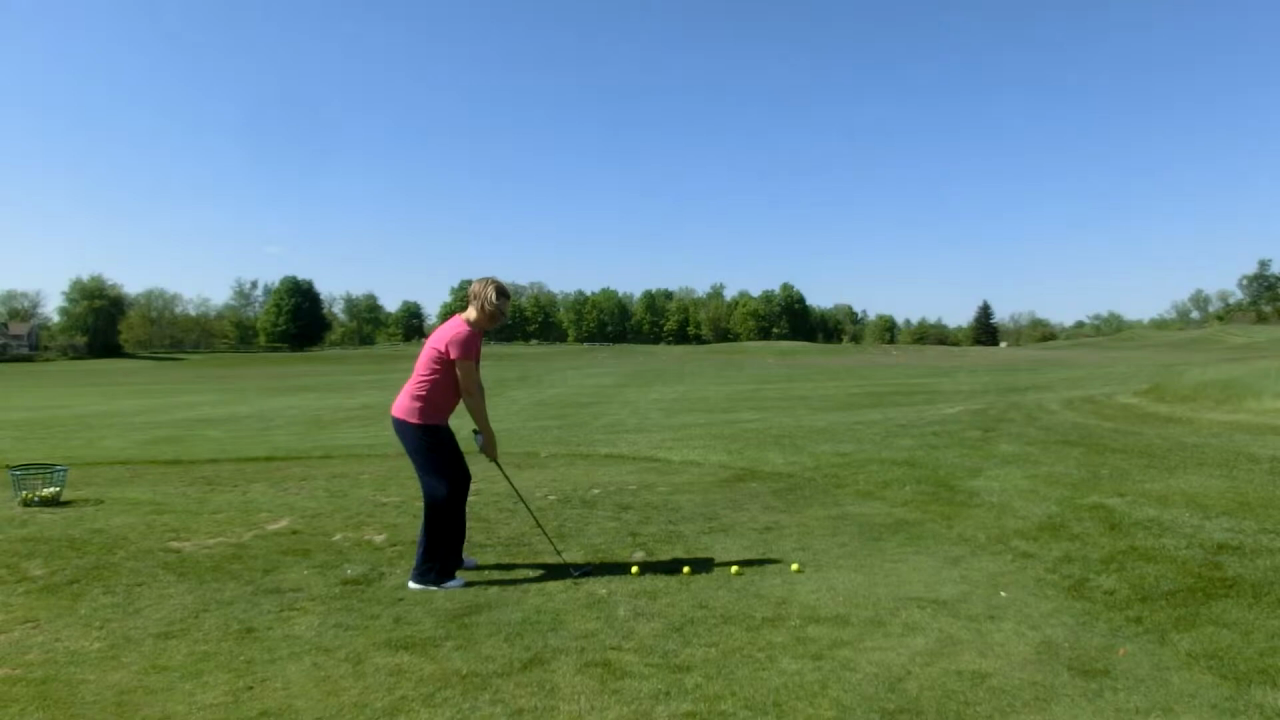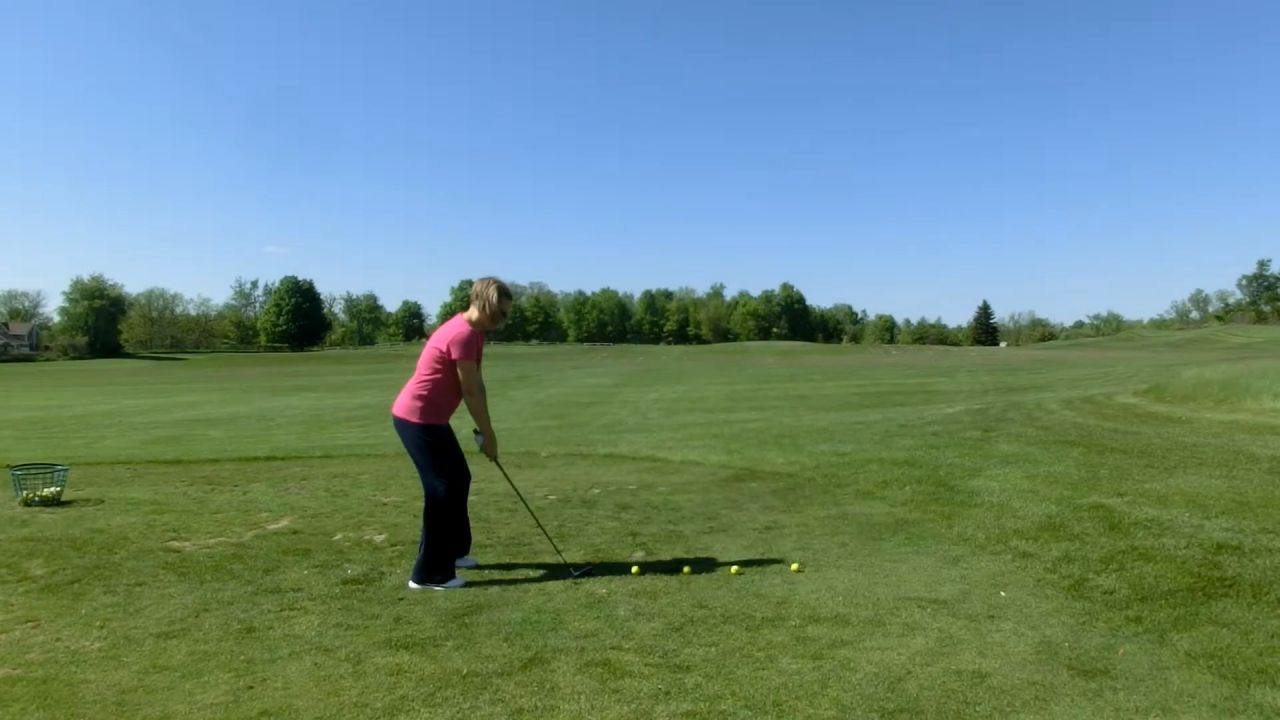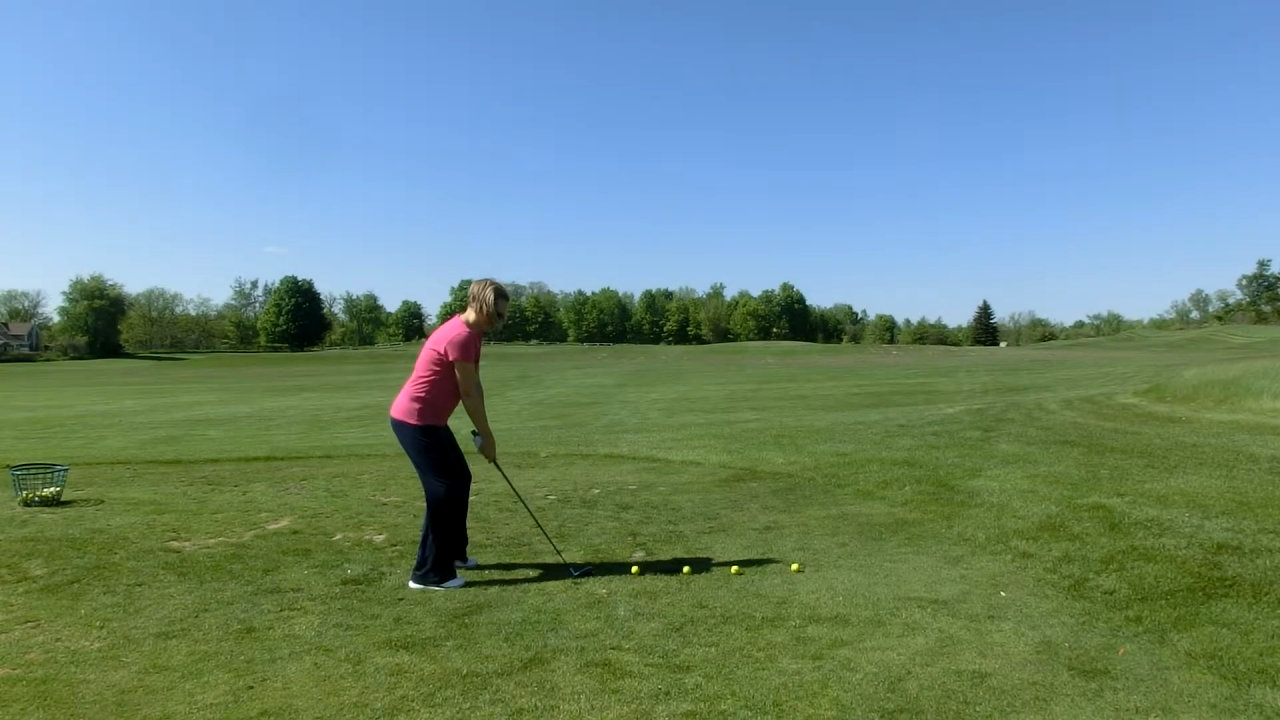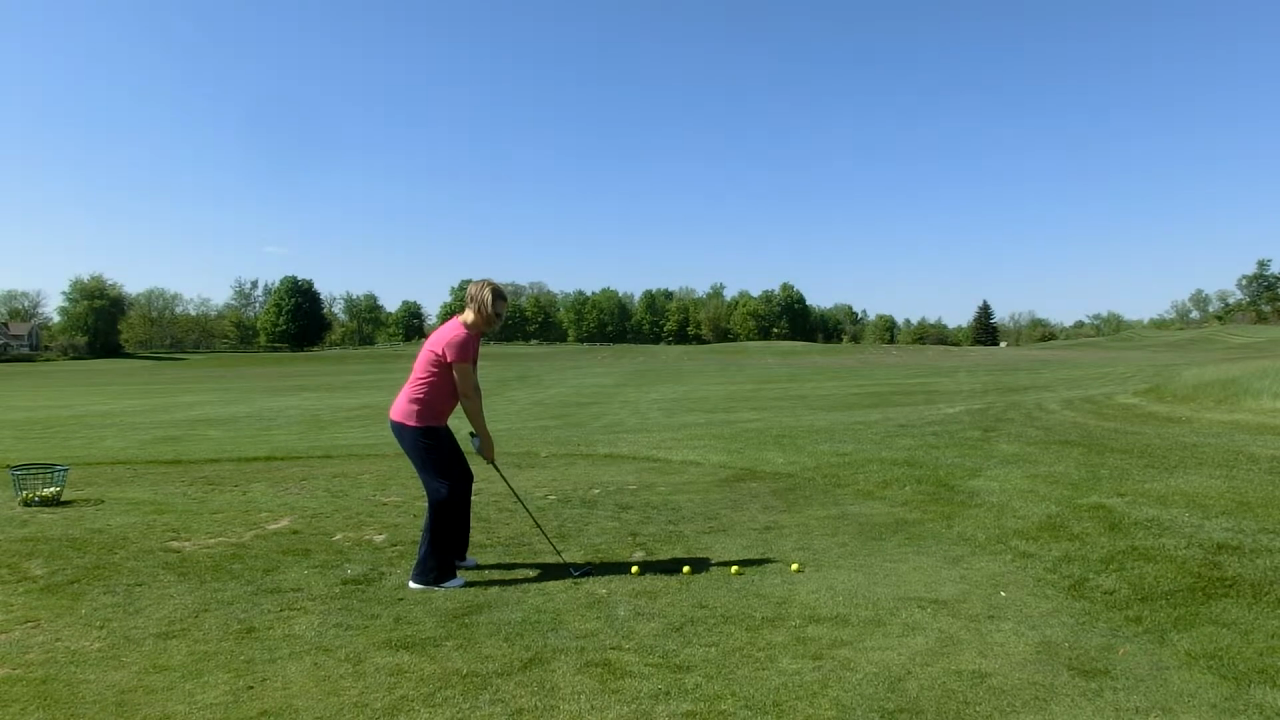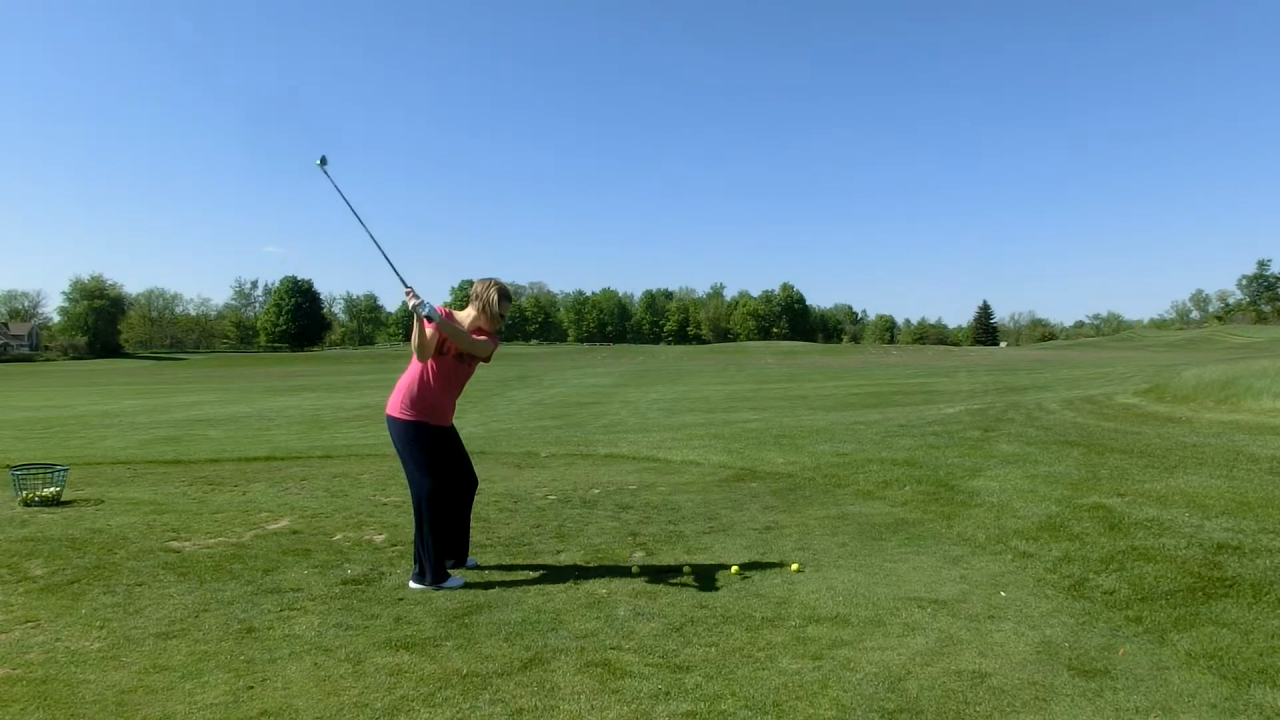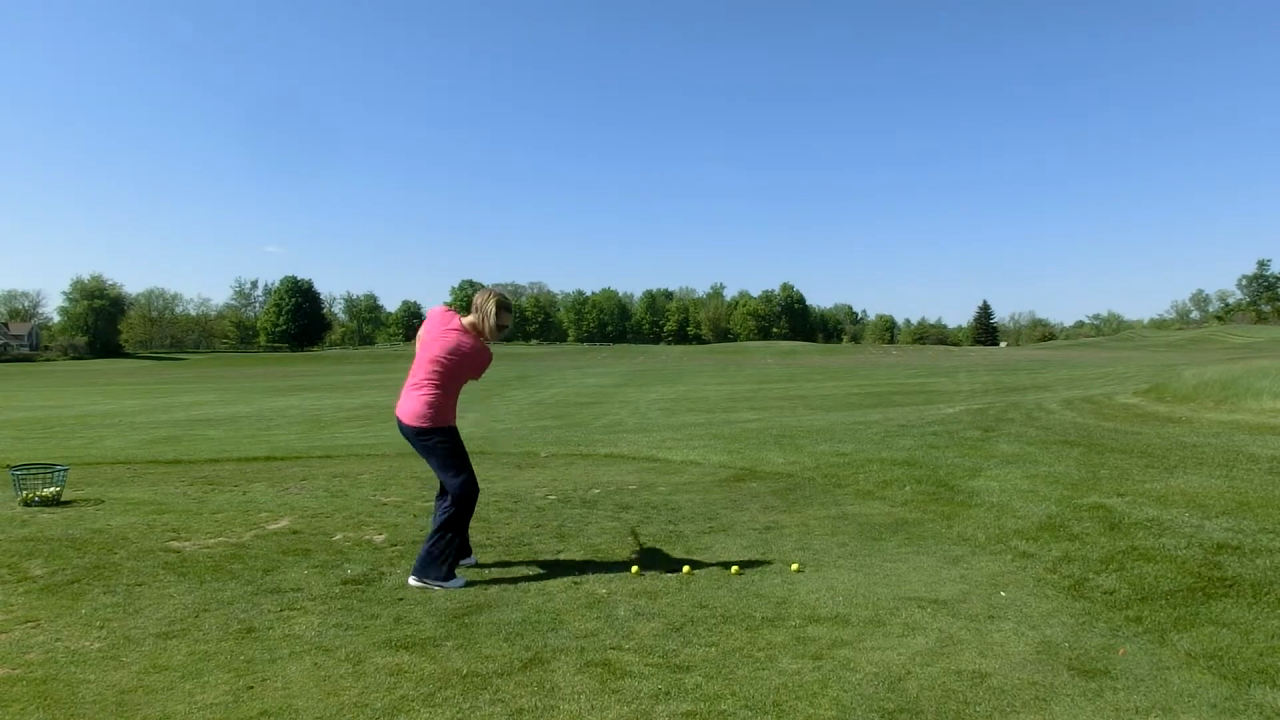
dt=0.7s
person 1, frame 1
left shoulder: (470, 331)
right shoulder: (462, 335)
left elbow: (476, 386)
right elbow: (469, 392)
left wrist: (484, 432)
right wrist: (488, 435)
left hip: (430, 418)
right hip: (416, 419)
left knee: (459, 481)
right knee: (442, 491)
left ankle: (449, 554)
right ankle: (429, 573)
person 1, frame 2
left shoulder: (473, 331)
right shoulder: (462, 335)
left elbow: (477, 385)
right elbow: (470, 392)
left wrist: (485, 431)
right wrist: (488, 435)
left hip: (430, 417)
right hip: (417, 418)
left knee: (459, 480)
right knee: (443, 490)
left ankle: (449, 552)
right ankle: (428, 573)
person 1, frame 3
left shoulder: (471, 332)
right shoulder: (460, 336)
left elbow: (475, 386)
right elbow: (468, 393)
left wrist: (483, 432)
right wrist: (487, 436)
left hip: (429, 418)
right hip: (415, 419)
left knee: (460, 480)
right knee: (443, 489)
left ankle: (451, 553)
right ankle: (428, 572)
person 1, frame 4
left shoulder: (469, 333)
right shoulder: (458, 338)
left elbow: (473, 387)
right elbow: (466, 395)
left wrist: (480, 433)
right wrist: (484, 437)
left hip: (429, 420)
right hip: (414, 421)
left knee: (461, 480)
right knee: (446, 490)
left ankle: (450, 553)
right ankle: (428, 573)
person 1, frame 5
left shoulder: (488, 339)
right shoulder: (439, 315)
left elbow: (464, 342)
right elbow: (421, 351)
left wrist: (432, 315)
right wrist: (422, 312)
left hip: (441, 420)
right hip: (408, 416)
left knee: (464, 483)
right knee: (431, 490)
left ankle: (451, 554)
right ankle: (427, 573)
person 1, frame 6
left shoulder: (440, 315)
right shoulder: (479, 352)
left elbow: (420, 344)
left hip: (409, 414)
right hip: (430, 422)
left knee: (454, 481)
right knee: (463, 490)
left ankle: (454, 551)
right ankle: (429, 570)
